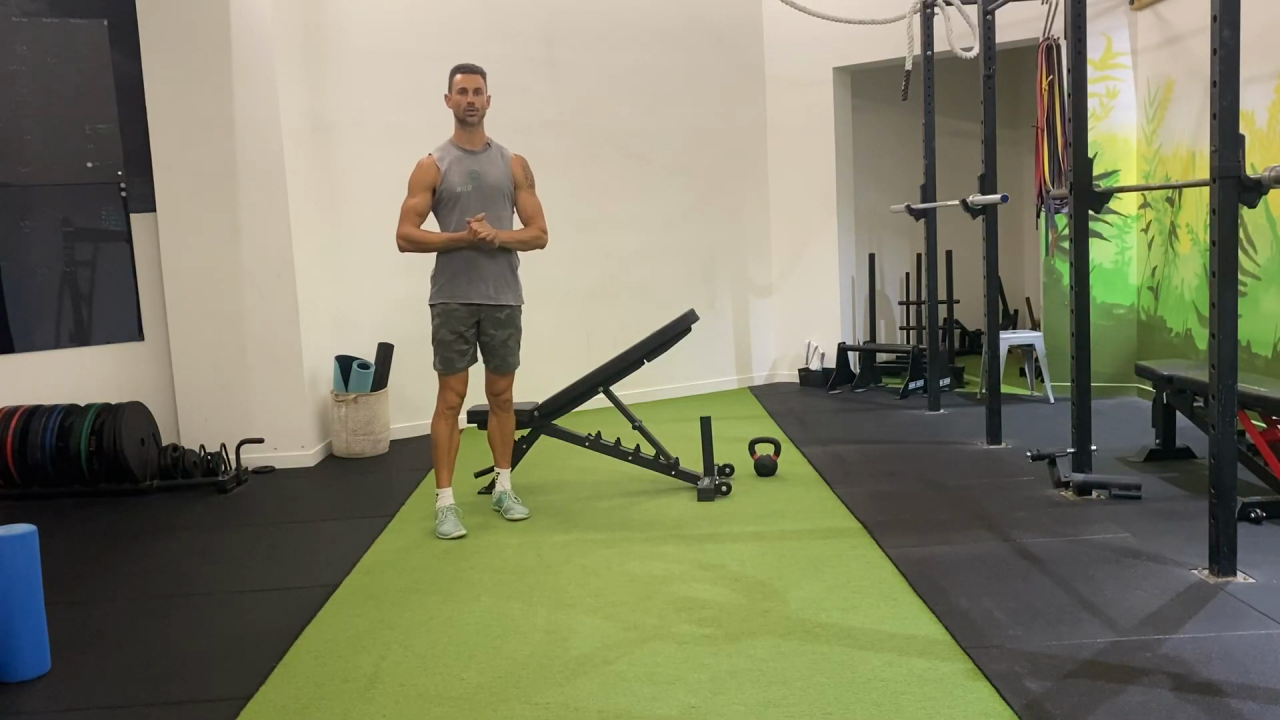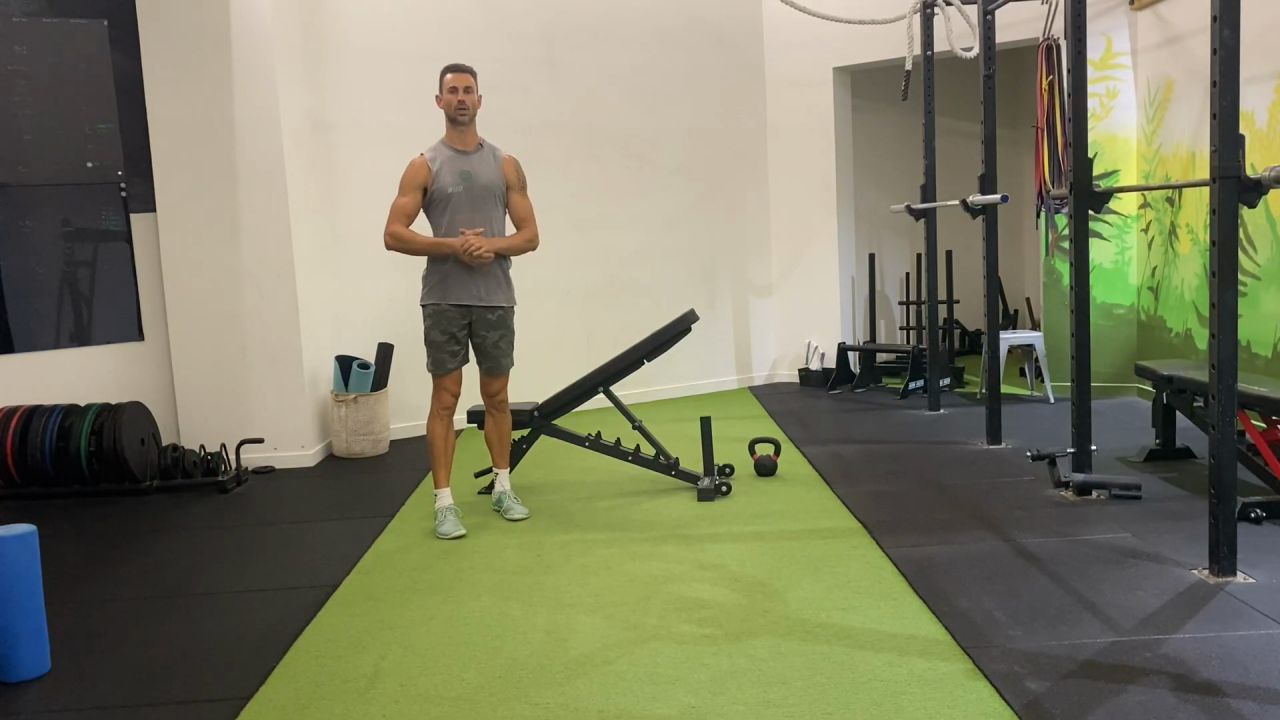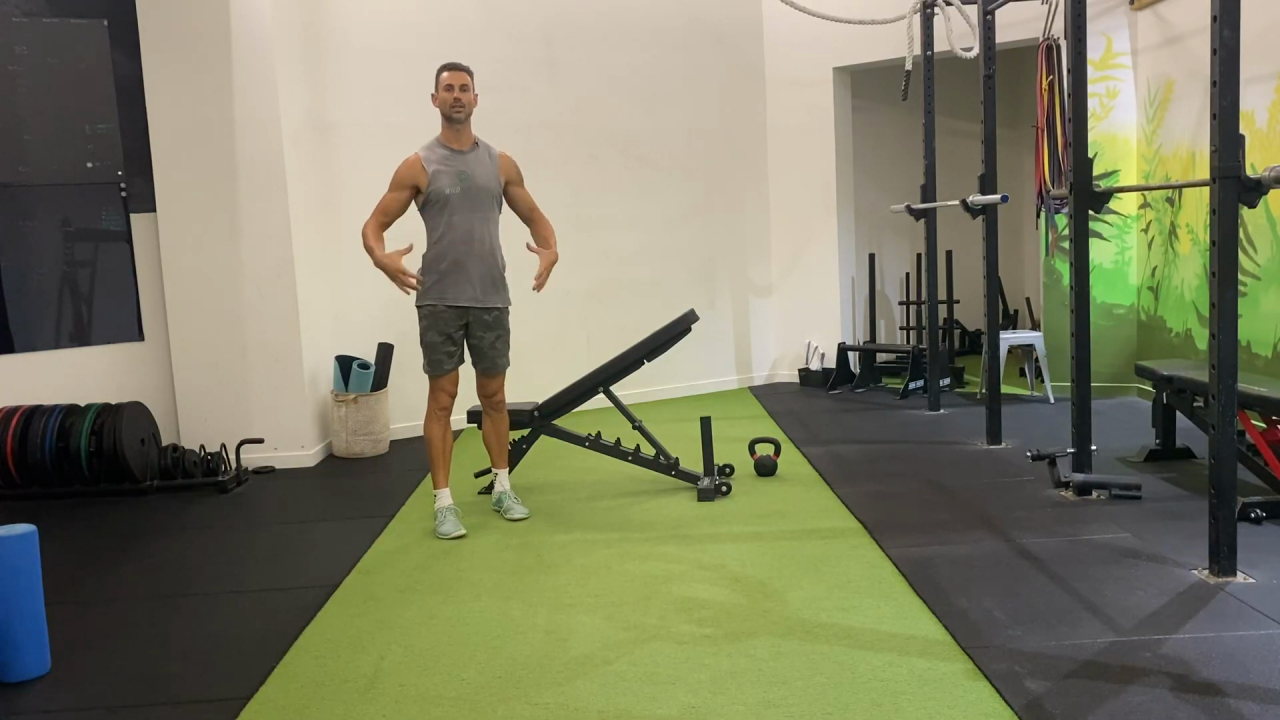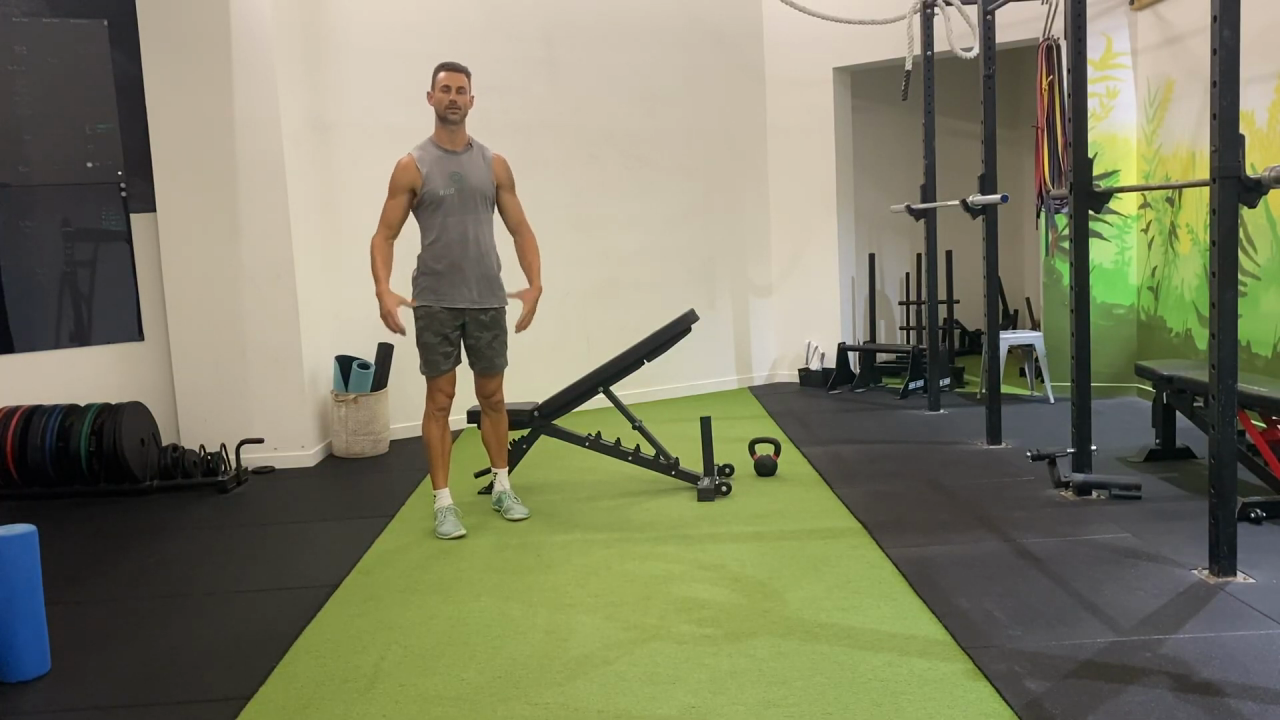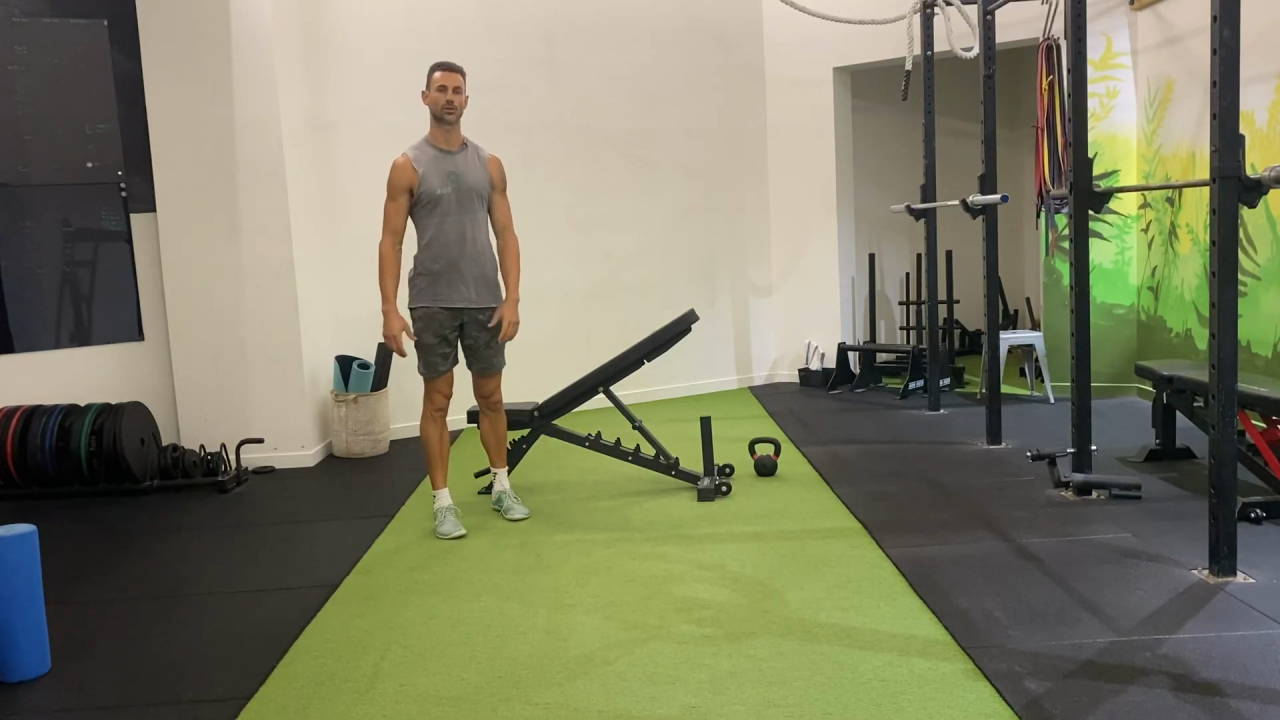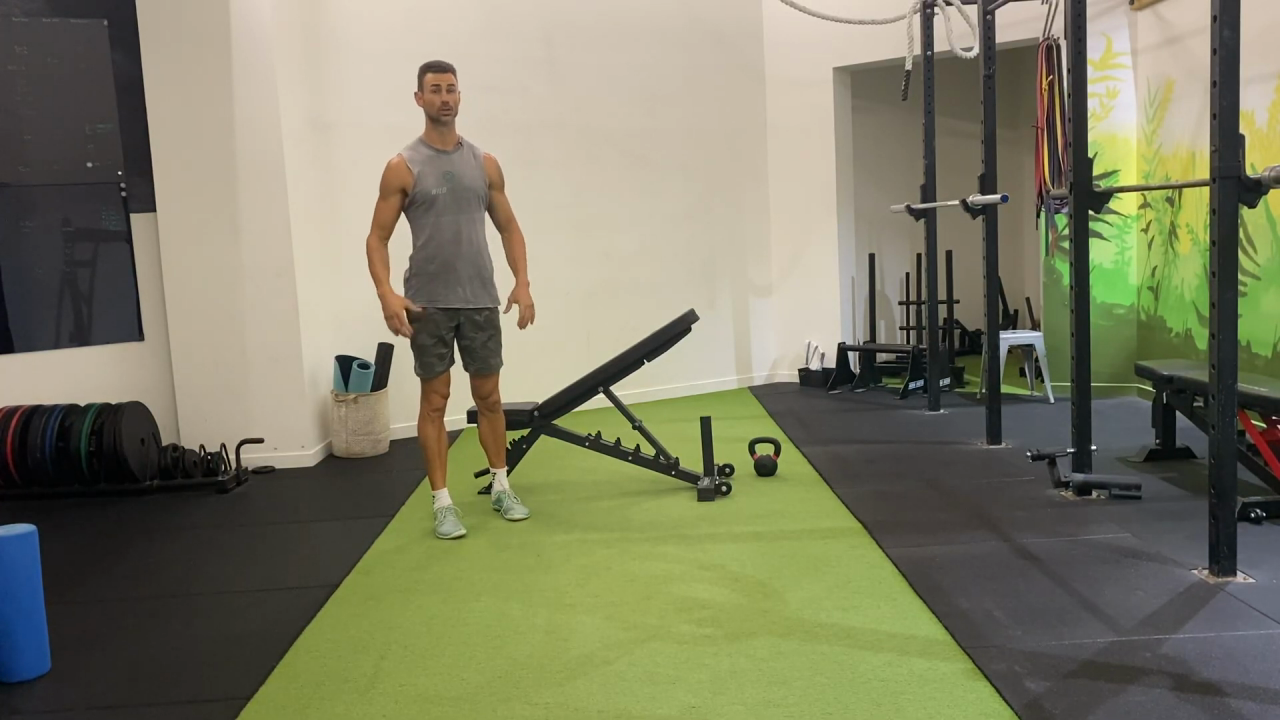
dt=0.5s
person 1, frame 1
left shoulder: (513, 164)
right shoulder: (432, 166)
left elbow: (539, 233)
right elbow: (405, 236)
left wrist: (496, 235)
right wrist: (462, 237)
left hip: (503, 297)
right hip: (452, 299)
left knee: (501, 395)
right knee: (451, 398)
left ankle: (503, 487)
right ankle: (445, 501)
person 1, frame 2
left shoulder: (506, 165)
right shoulder: (424, 166)
left elbow: (530, 235)
right elbow: (393, 235)
left wrist: (491, 244)
right wrist: (450, 245)
left hip: (495, 298)
right hip: (444, 299)
left knee: (496, 395)
right knee: (445, 399)
left ankle: (502, 486)
right ankle: (444, 501)
person 1, frame 3
left shoulder: (500, 163)
right shoulder: (418, 165)
left elbow: (534, 216)
right elbow: (374, 224)
left wrist: (550, 250)
right wrist: (383, 259)
left hip: (490, 298)
right hip: (439, 300)
left knee: (493, 395)
right knee: (442, 399)
left ankle: (502, 486)
right ankle: (443, 501)
person 1, frame 4
left shoulder: (494, 164)
right shoulder: (412, 167)
left elbow: (520, 229)
right elbow: (384, 235)
left wrist: (534, 283)
right wrist: (383, 290)
left hip: (487, 299)
right hip: (434, 302)
left knee: (492, 395)
right knee: (439, 398)
left ankle: (501, 486)
right ankle: (443, 501)
person 1, frame 5
left shoulder: (488, 164)
right shoulder: (408, 166)
left elbow: (505, 235)
right elbow: (391, 241)
left wrist: (511, 298)
right wrist: (389, 309)
left hip: (484, 301)
right hip: (432, 303)
left knee: (490, 396)
right knee: (437, 399)
left ankle: (501, 486)
right ankle: (443, 501)
person 1, frame 6
left shoulder: (484, 163)
right shoulder: (402, 167)
left elbow: (509, 227)
right elbow: (377, 237)
left wrist: (522, 282)
right wrist: (386, 293)
left hip: (480, 300)
right hip: (428, 303)
left knee: (488, 395)
right knee: (435, 399)
left ankle: (501, 486)
right ankle: (442, 502)
